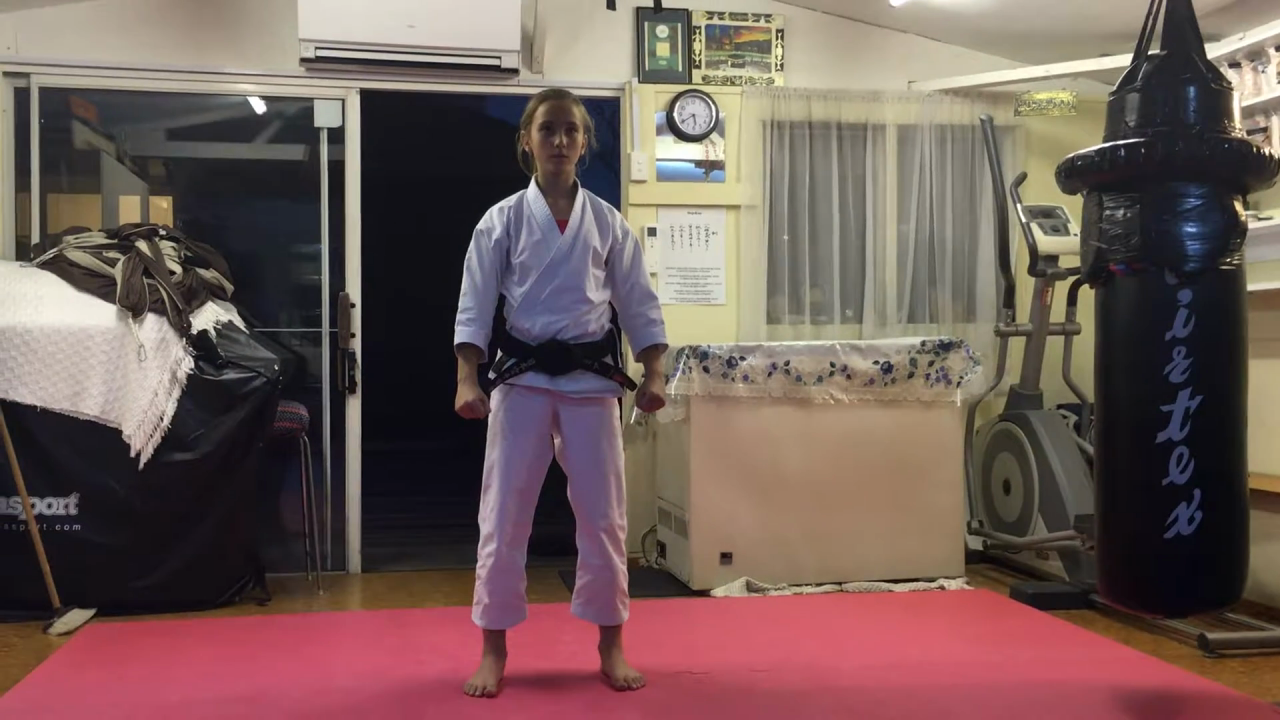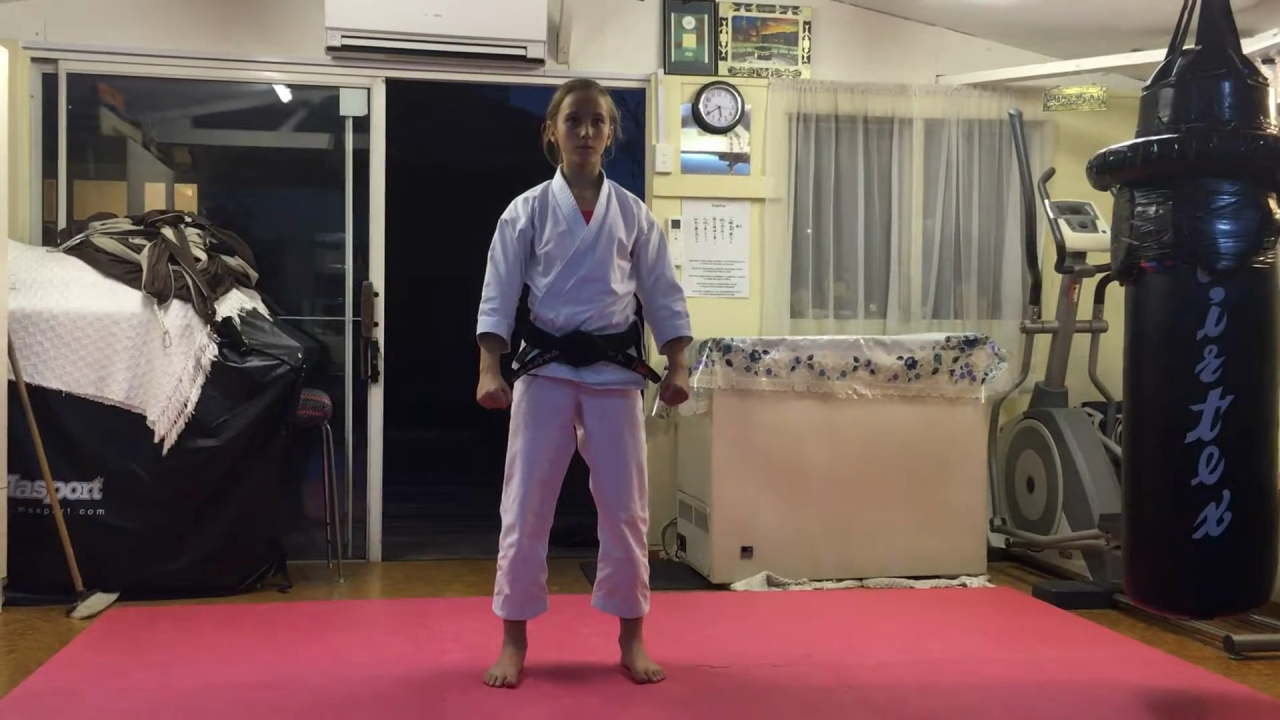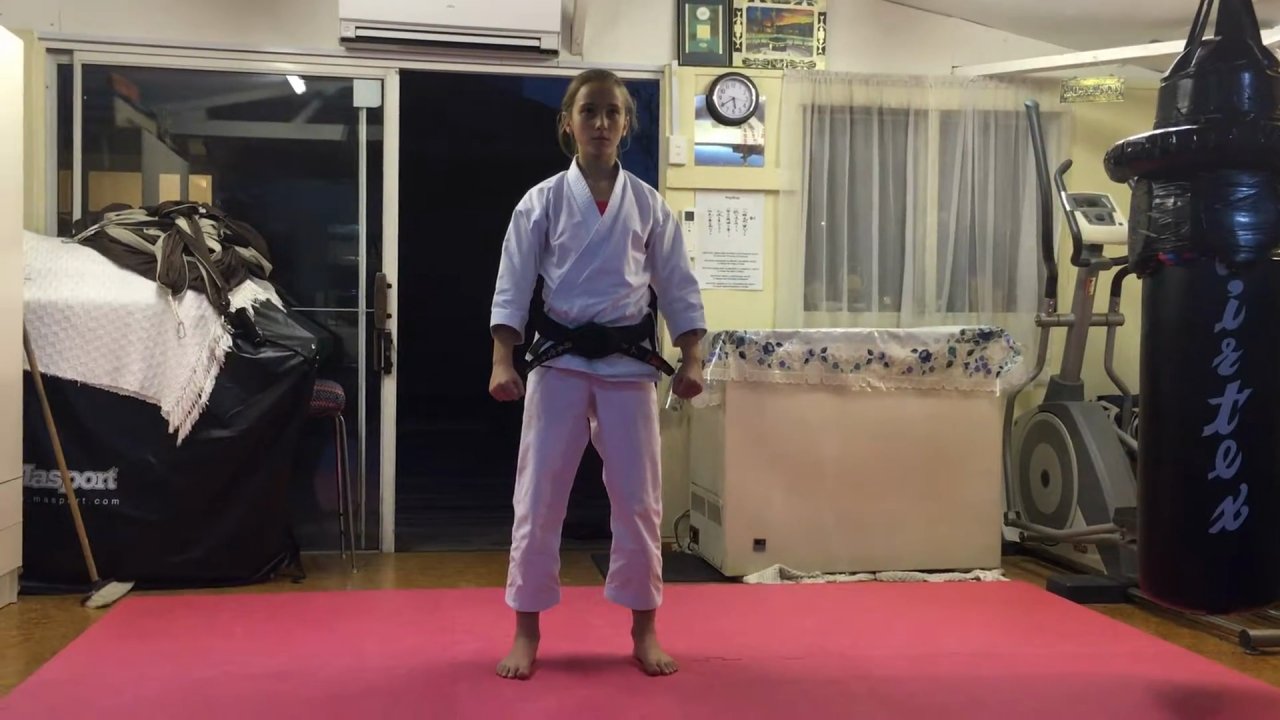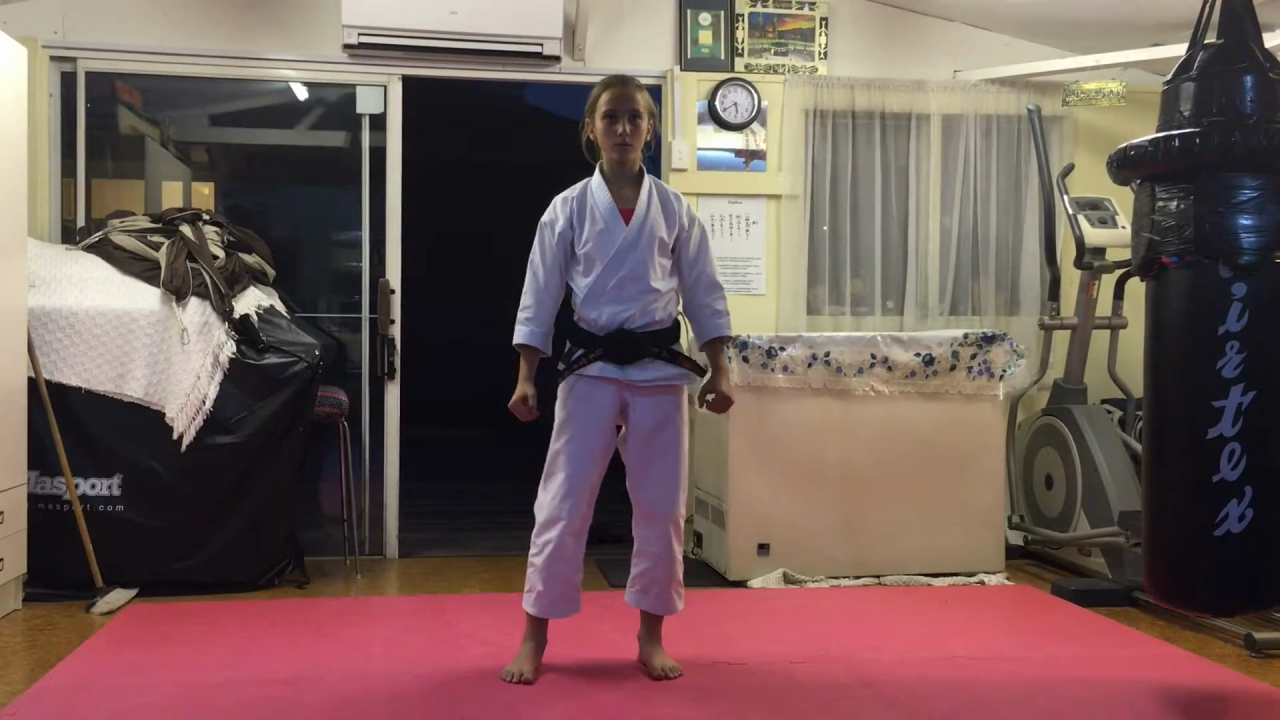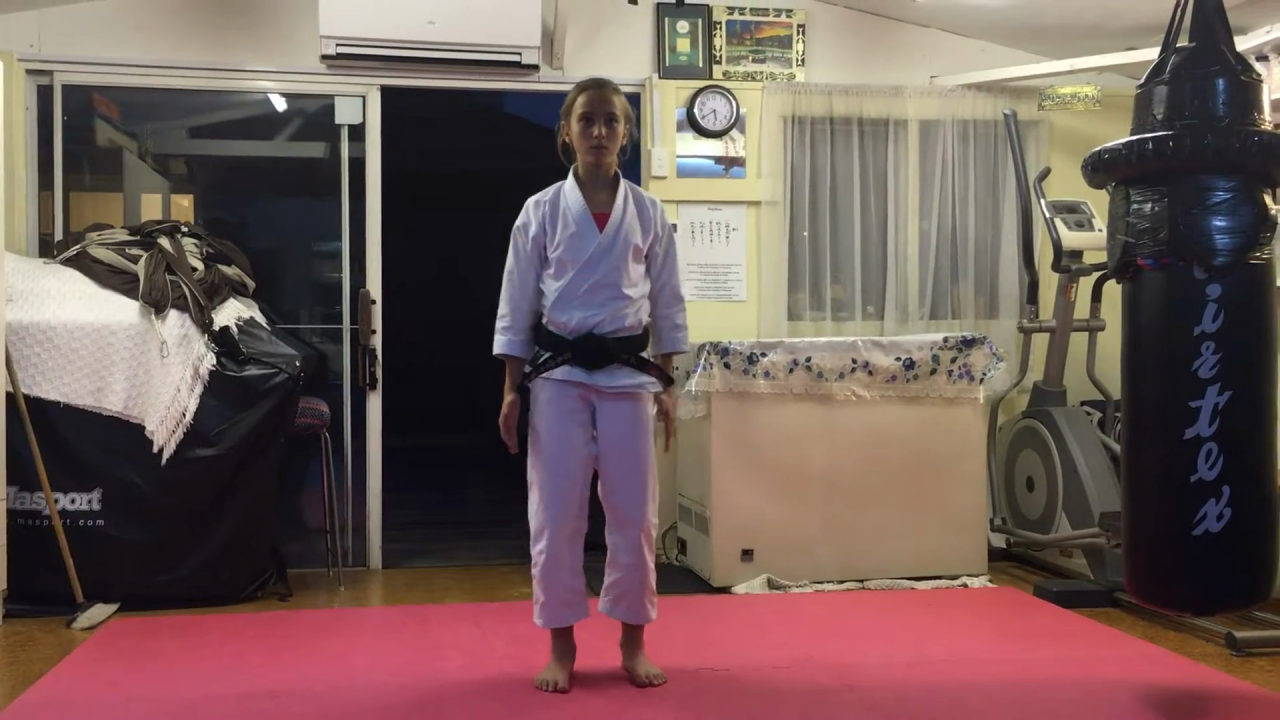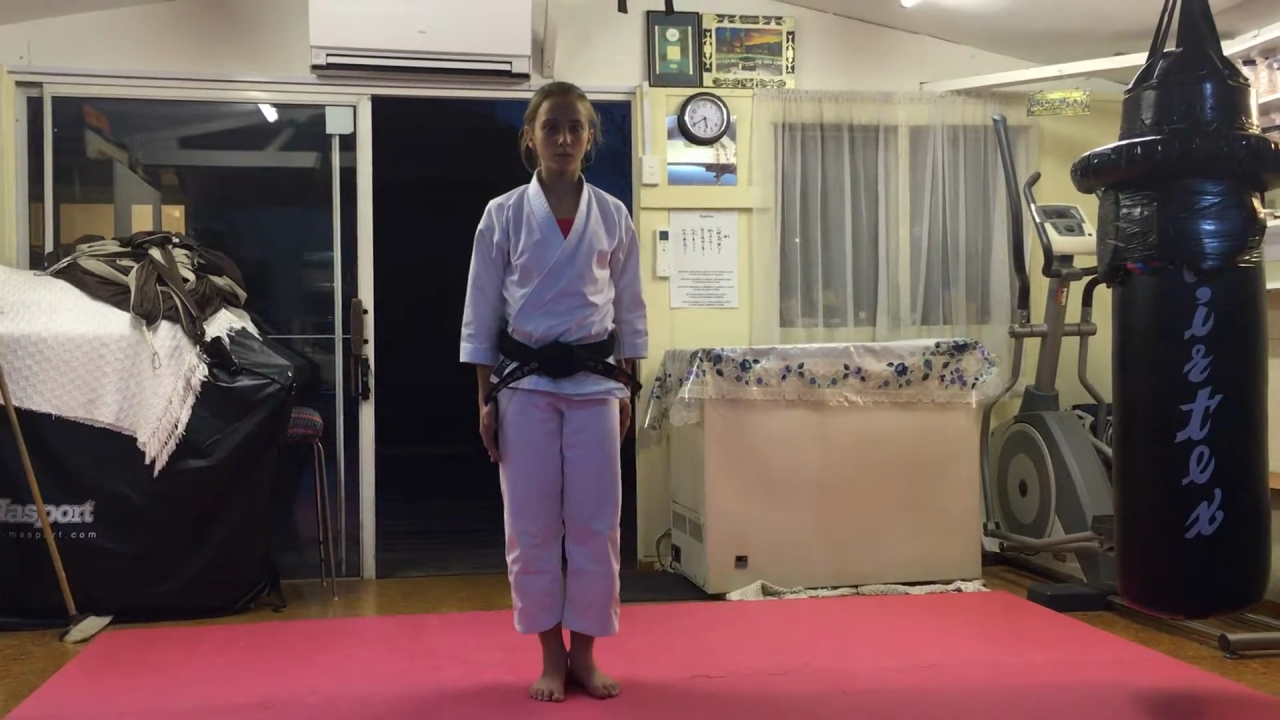
dt=0.7s
person 1, frame 1
left shoulder: (608, 222)
right shoulder: (502, 220)
left elbow: (638, 301)
right elbow: (475, 303)
left wrist: (653, 373)
right wrist: (467, 379)
left hip: (591, 380)
right hip: (522, 378)
left knee: (603, 514)
right knee: (504, 514)
left ankle: (611, 643)
right ankle: (493, 648)
person 1, frame 2
left shoulder: (633, 213)
right shoulder: (527, 210)
left elbow: (662, 294)
right elbow: (499, 294)
left wrist: (676, 367)
right wrist: (489, 370)
left hip: (614, 370)
right hip: (545, 368)
left knee: (625, 505)
right knee: (526, 504)
left ankle: (631, 636)
right ankle: (514, 638)
person 1, frame 3
left shoulder: (648, 204)
right shoulder: (542, 201)
left elbow: (677, 286)
right elbow: (513, 285)
left wrist: (691, 360)
right wrist: (502, 361)
left hip: (628, 361)
right hip: (560, 359)
left knee: (637, 497)
right knee: (539, 495)
left ankle: (644, 628)
right ankle: (526, 630)
person 1, frame 4
left shoulder: (674, 208)
right shoulder: (569, 209)
left elbow: (704, 293)
right elbow: (540, 296)
left wrist: (719, 370)
right wrist: (525, 377)
left hip: (660, 368)
right hip: (592, 366)
left knee: (661, 504)
right knee: (564, 500)
left ankle: (650, 634)
right ankle: (535, 635)
person 1, frame 5
left shoulder: (647, 212)
right shoulder: (542, 210)
left elbow: (668, 304)
right elbow: (517, 303)
left wrist: (664, 385)
right wrist: (512, 388)
left hip: (627, 372)
right hip: (558, 373)
left knee: (634, 512)
right knee: (556, 512)
left ankle: (632, 642)
right ankle: (561, 645)
person 1, frame 6
left shoulder: (612, 216)
right shoulder: (504, 214)
left elbow: (630, 309)
right elbow: (482, 312)
left wrist: (626, 389)
right wrist: (486, 398)
left hip: (594, 382)
right hip: (526, 383)
left knee: (596, 522)
right knee: (532, 523)
left ankle: (583, 651)
right ankle: (552, 654)
